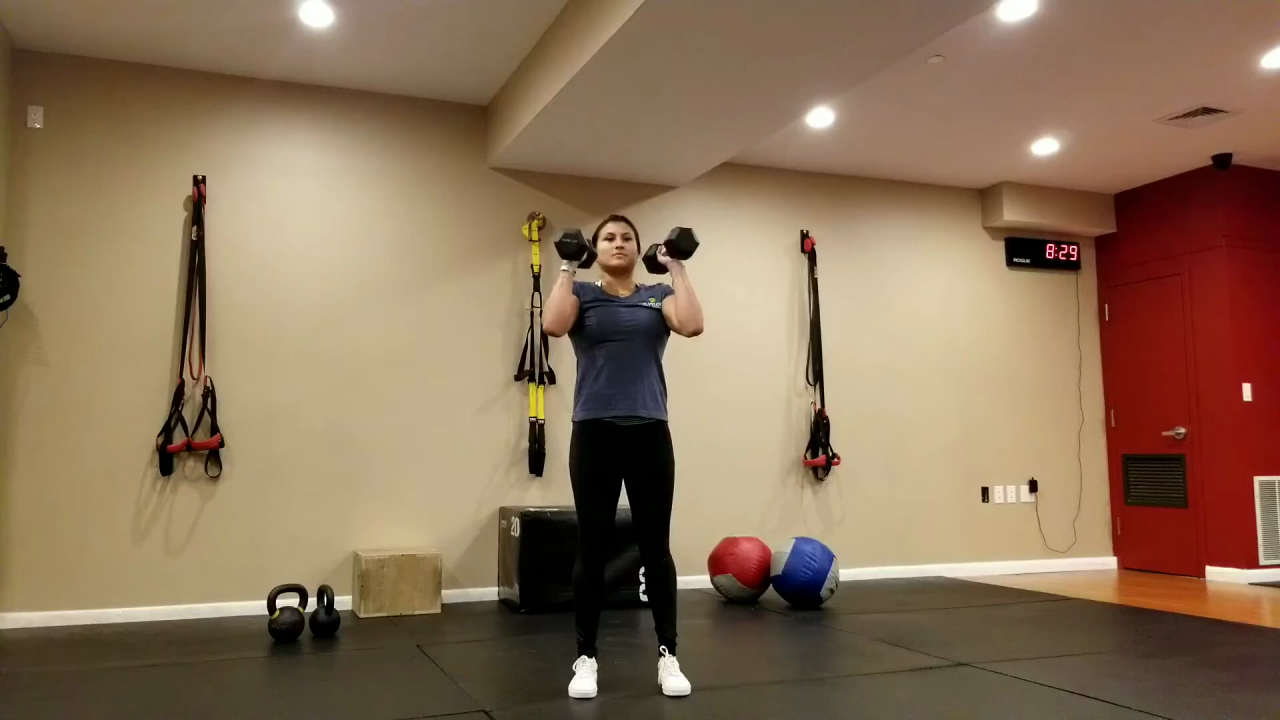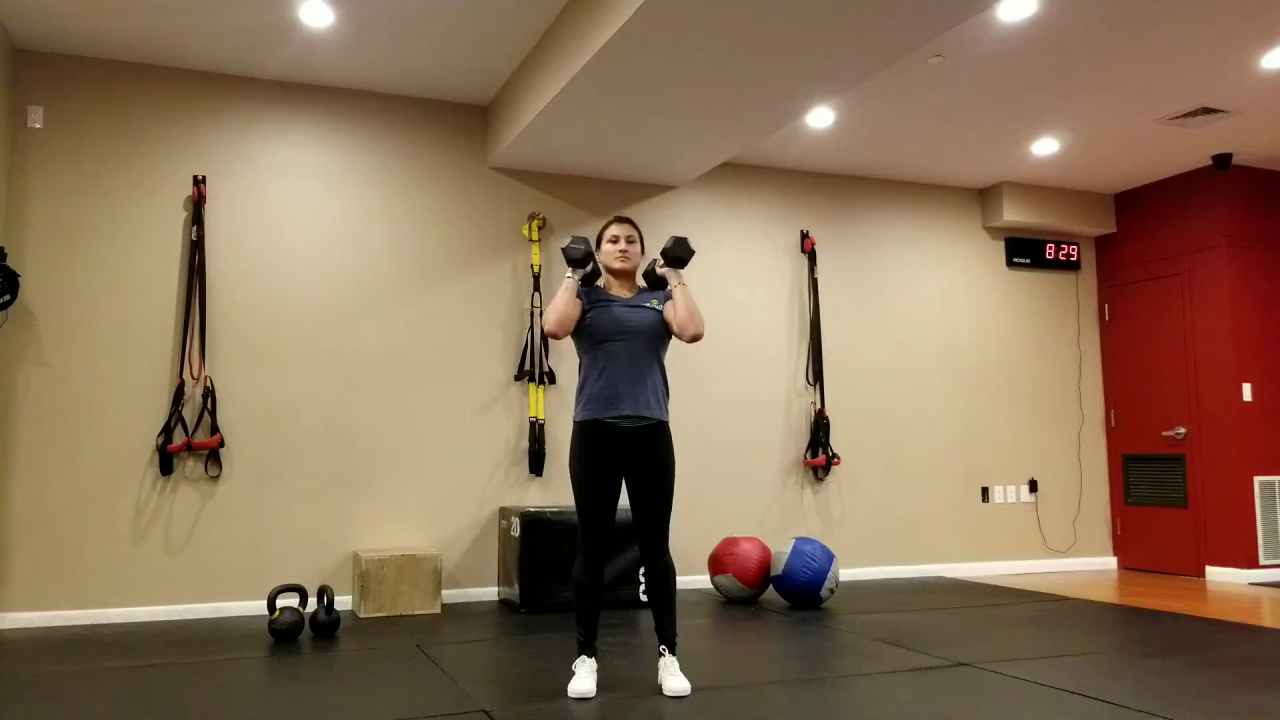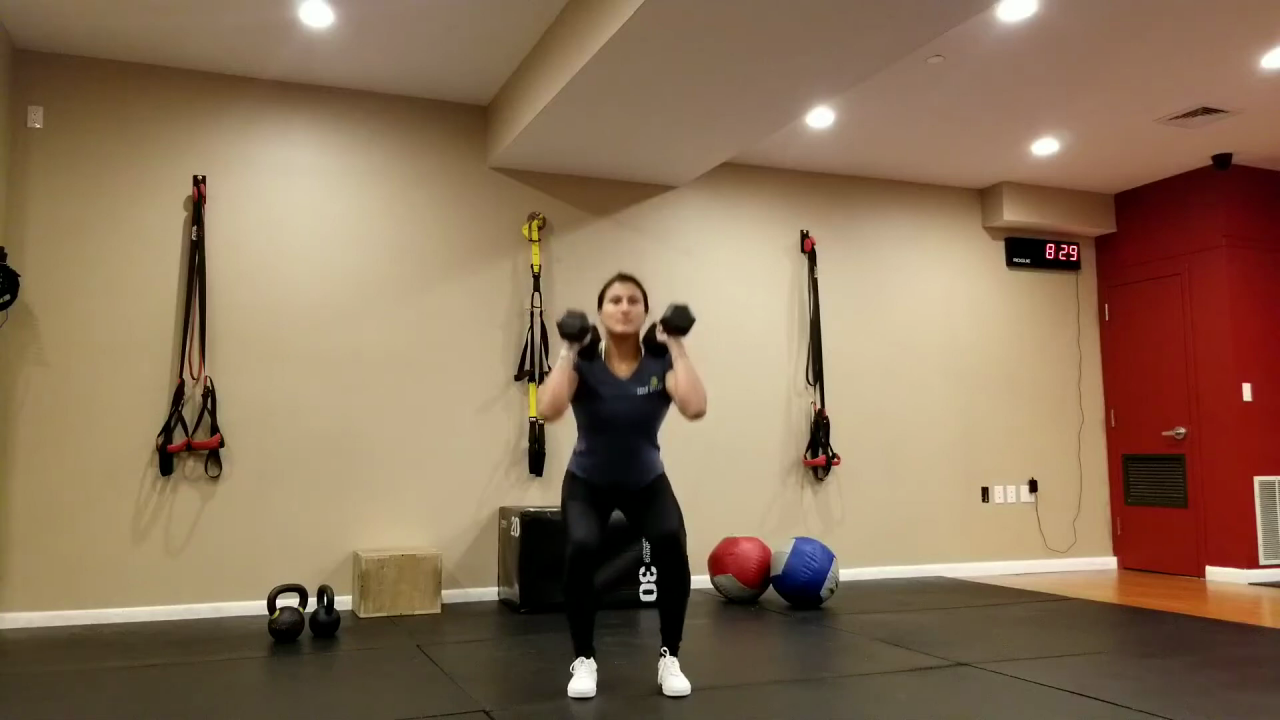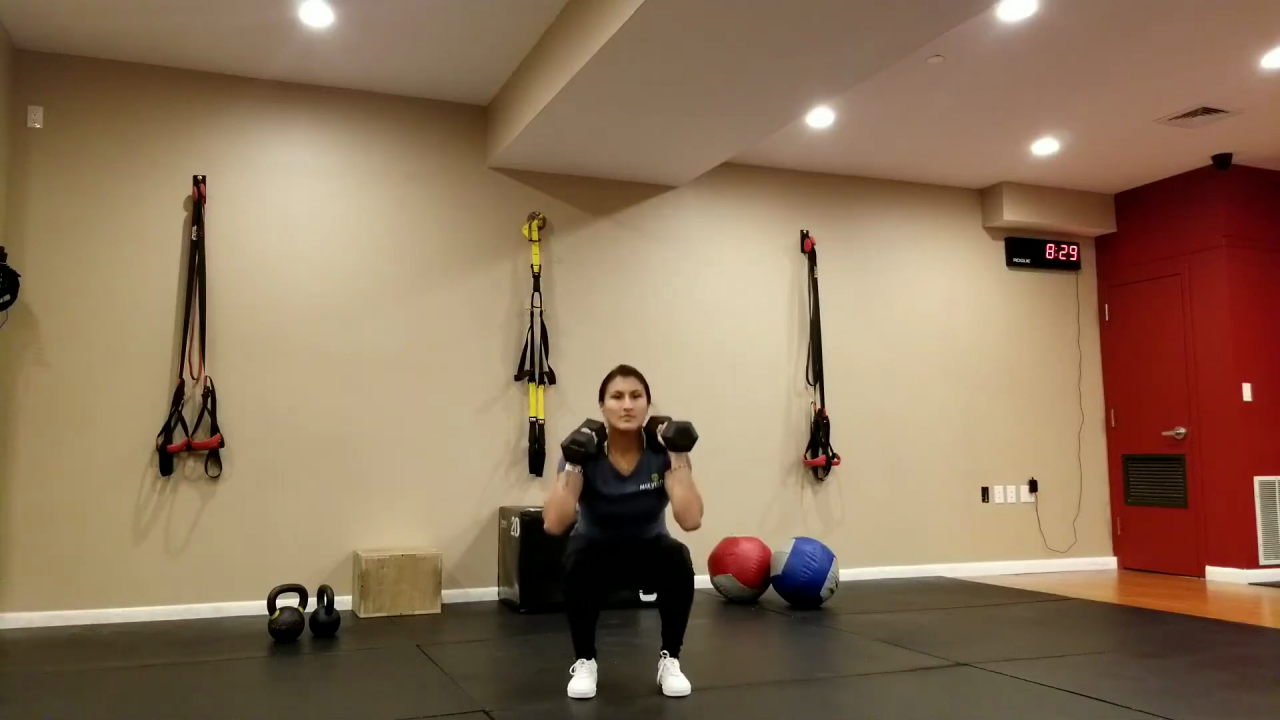
dt=0.5s
person 1, frame 1
left shoulder: (658, 295)
right shoulder: (583, 295)
left elbow: (692, 325)
right elbow: (553, 325)
left wrist: (677, 269)
right wrist: (567, 267)
left hip: (649, 433)
right hip: (595, 433)
left knee: (655, 545)
right knee: (592, 546)
left ankle: (668, 655)
right ankle: (586, 658)
person 1, frame 2
left shoulder: (660, 297)
right shoulder: (586, 296)
left elbow: (693, 330)
right elbow: (553, 327)
left wrist: (675, 278)
right wrist: (572, 275)
left hip: (650, 433)
right hip: (595, 432)
left knee: (655, 546)
right knee: (593, 546)
left ankle: (668, 657)
right ankle: (586, 658)
person 1, frame 3
left shoulder: (662, 362)
right shoulder: (583, 362)
left elbow: (695, 407)
right elbow: (549, 410)
left wrist: (676, 347)
right wrist: (568, 350)
left hip: (646, 483)
right hip: (588, 483)
left knee: (672, 546)
right knee: (581, 551)
left ankle: (669, 657)
right ankle: (584, 660)
person 1, frame 4
left shoulder: (663, 454)
left elbow: (691, 520)
right elbow: (553, 524)
left wrist: (678, 458)
right wrist: (573, 463)
left hip: (648, 547)
right hip: (595, 547)
left knee: (677, 562)
right knee: (581, 565)
left ankle: (669, 660)
right ankle: (584, 662)
